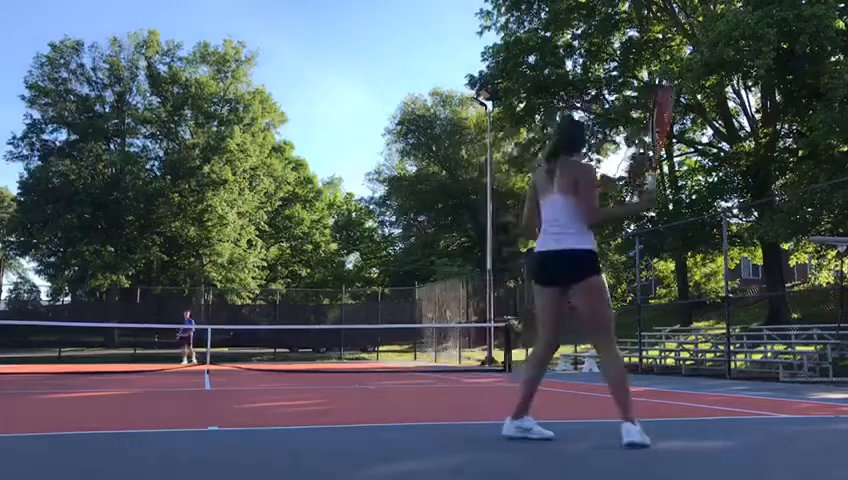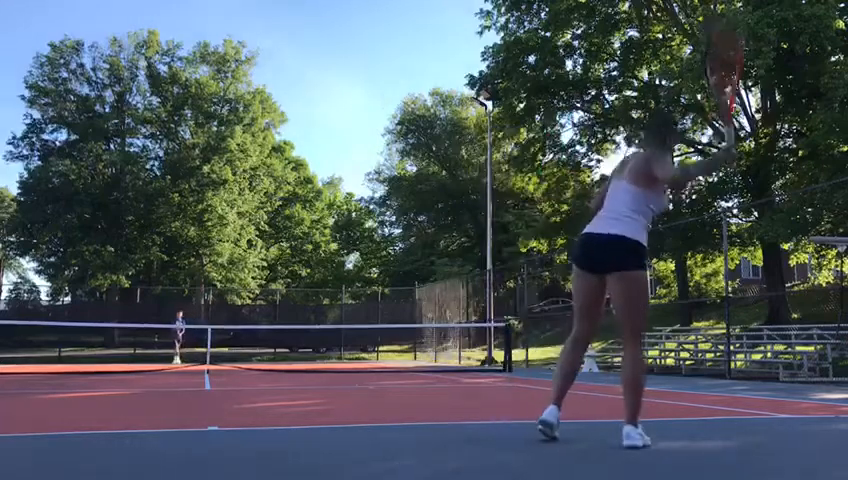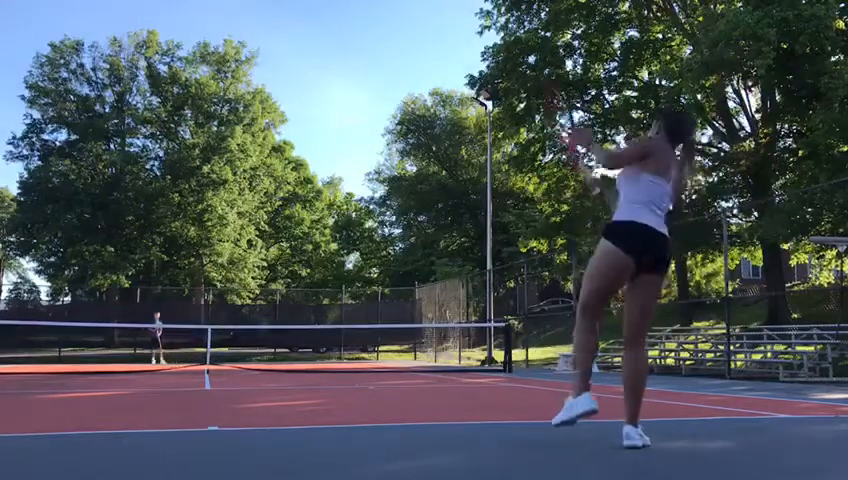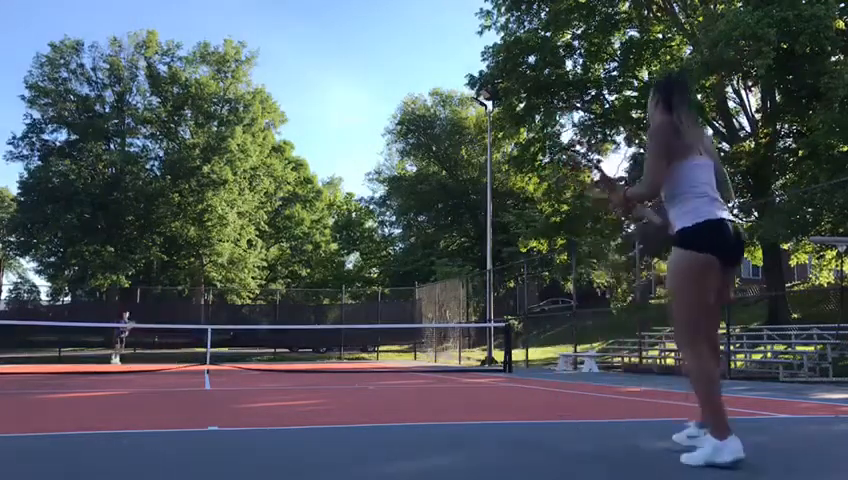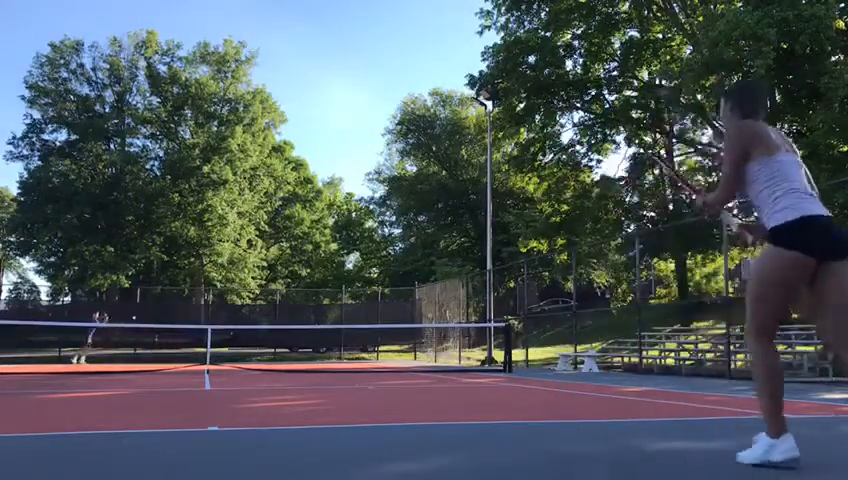
dt=0.7s
person 1, frame 1
left shoulder: (540, 175)
right shoulder: (583, 171)
left elbow: (528, 223)
right elbow: (592, 217)
right wrist: (635, 207)
left hip: (544, 259)
right hip: (578, 258)
left knee: (545, 343)
right knee: (606, 343)
left ankle: (518, 419)
right ankle: (629, 425)
person 1, frame 2
left shoulder: (627, 161)
right shoulder: (657, 160)
right elbow: (674, 179)
right wrist: (714, 161)
left hip: (589, 241)
right hip: (624, 247)
left knee: (580, 333)
right knee: (631, 341)
left ankle: (553, 409)
right ankle: (631, 427)
person 1, frame 3
left shoulder: (650, 145)
right shoulder: (679, 172)
left elbow: (614, 160)
left wrist: (590, 142)
left hip: (628, 235)
right hip: (658, 245)
left knee: (587, 313)
right knee: (635, 338)
left ankle: (580, 395)
right ankle: (632, 426)
person 1, frame 4
left shoulder: (662, 129)
right shoulder: (699, 136)
left elbow: (650, 188)
left wrist: (625, 197)
left hip: (697, 236)
right hip: (727, 232)
left knee: (691, 340)
right knee: (704, 339)
left ankle: (722, 439)
right ankle: (706, 426)
person 1, frame 5
left shoulder: (739, 132)
right shoulder: (781, 137)
left elbow: (724, 196)
left wrist: (704, 202)
right wrist: (765, 225)
left hip: (793, 234)
left knee: (758, 334)
left ankle: (777, 438)
